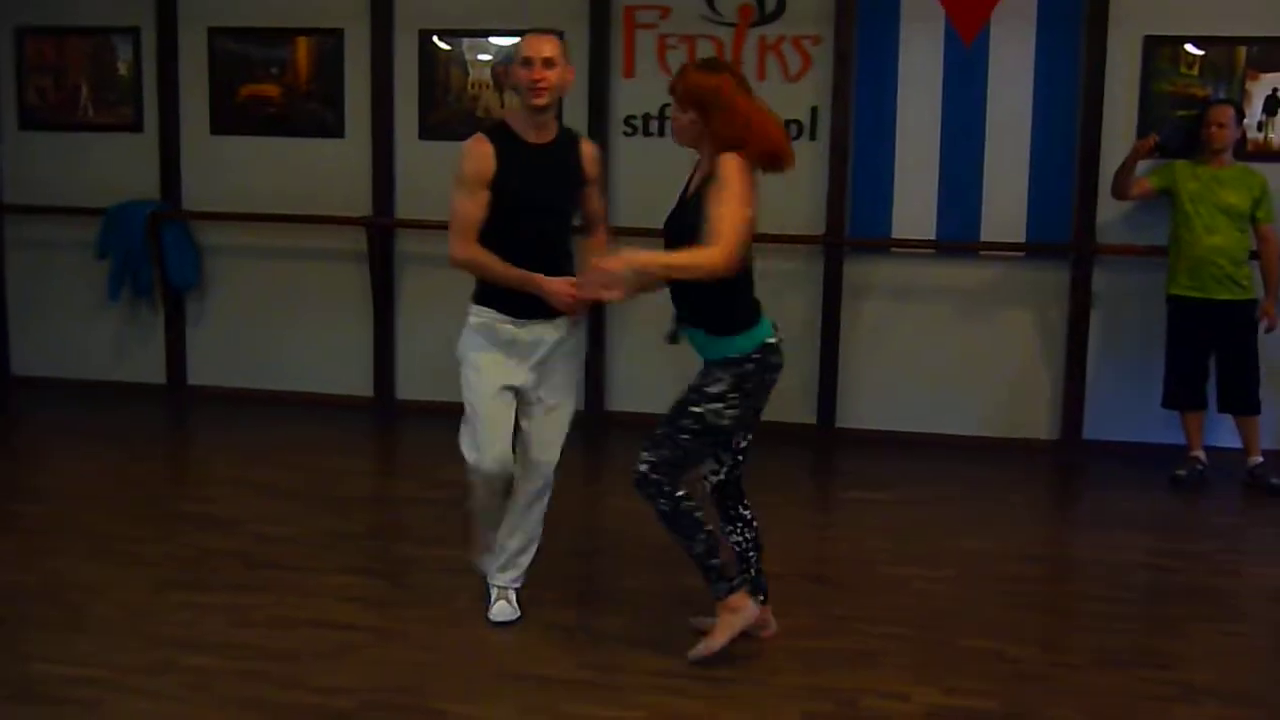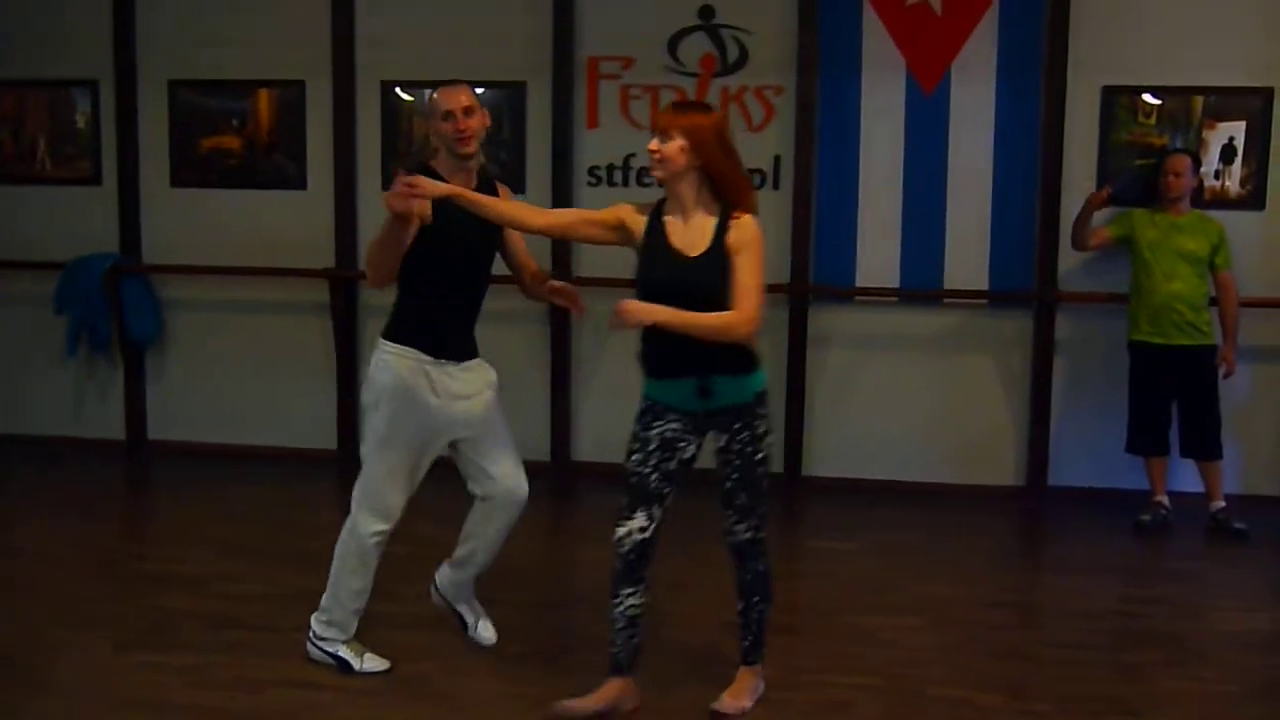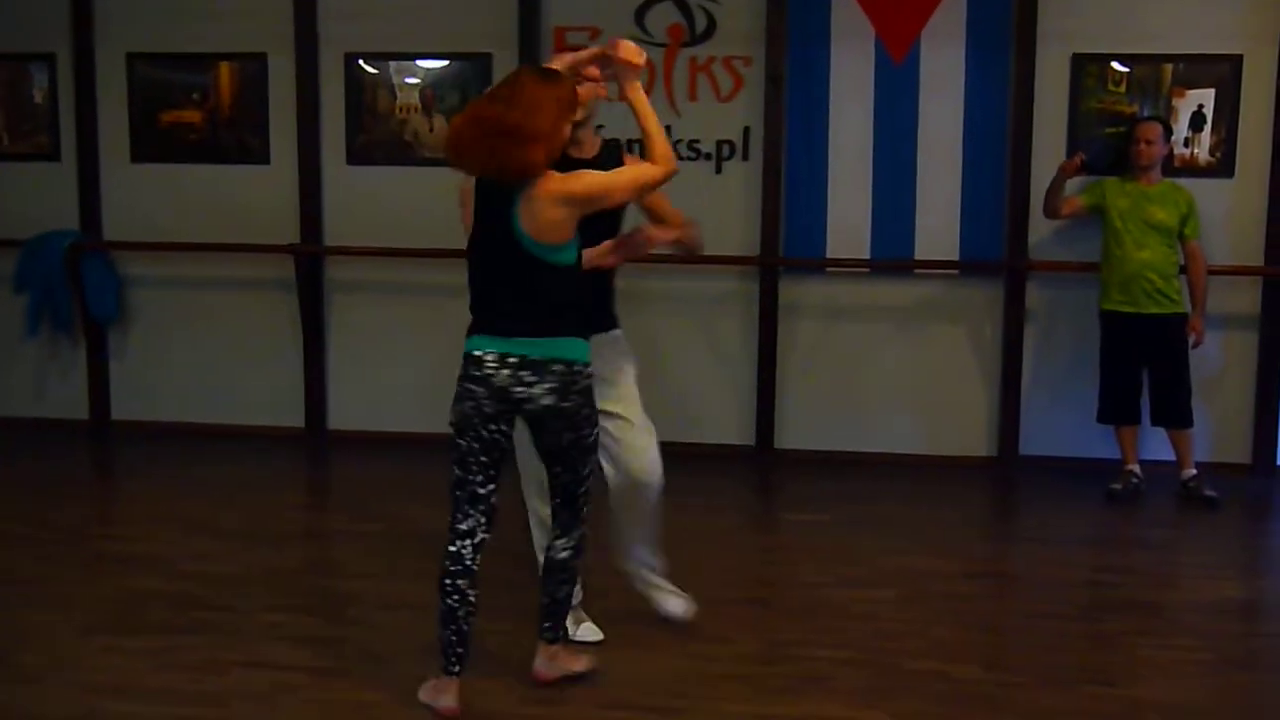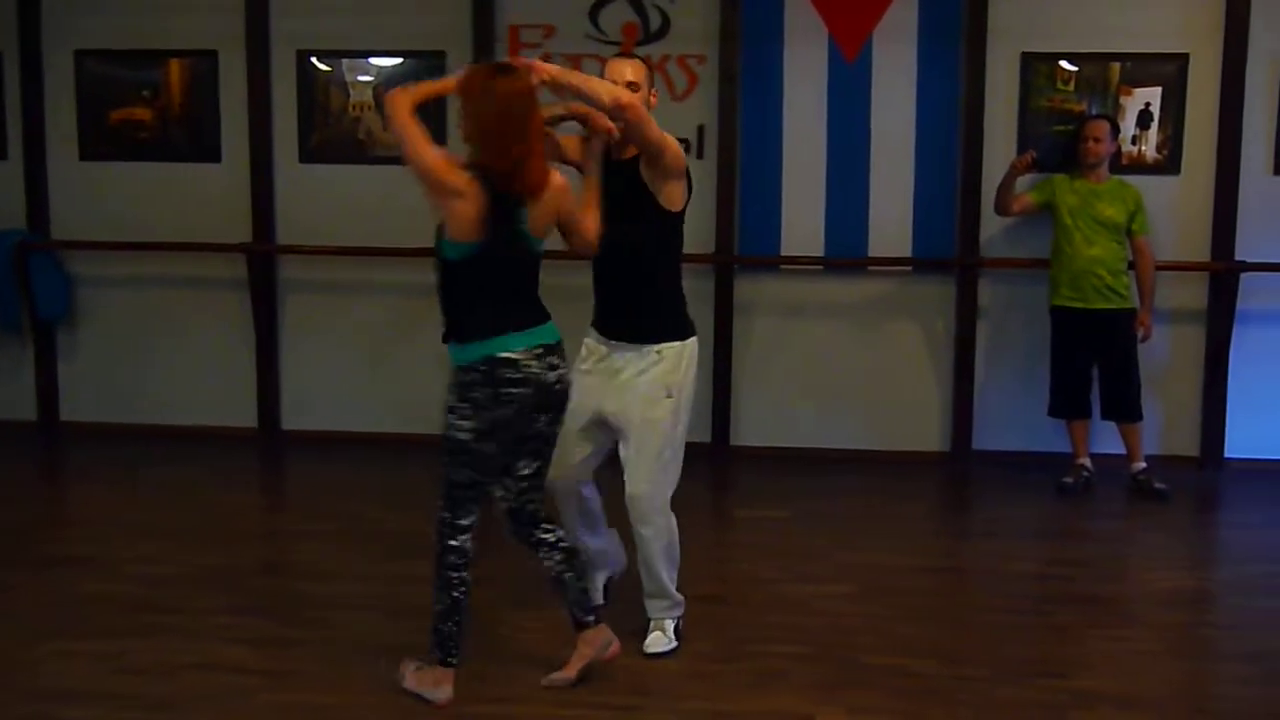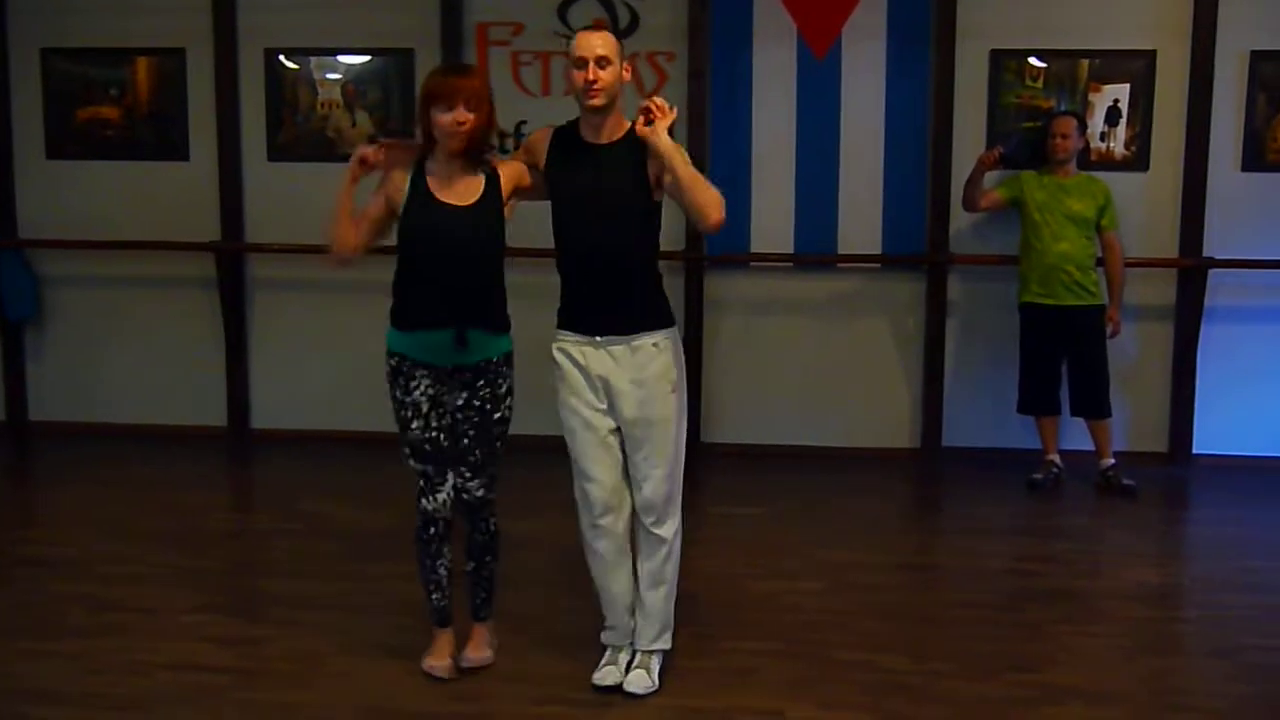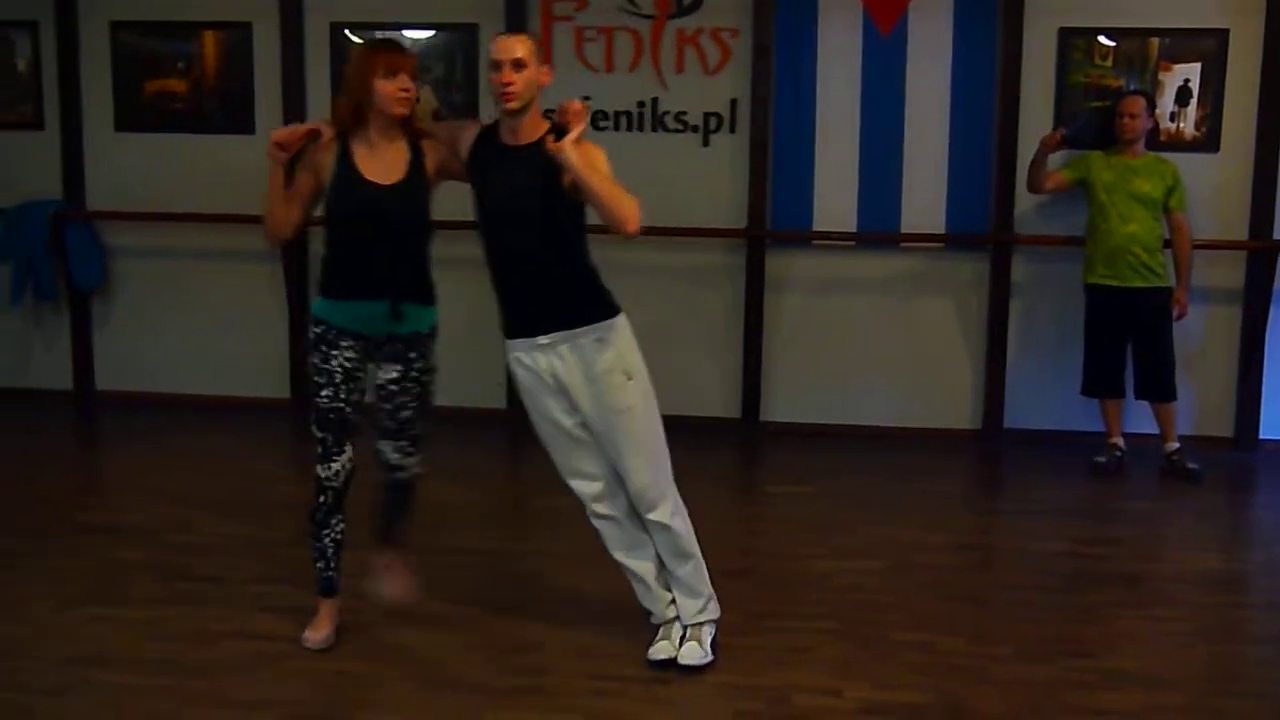
dt=0.7s
person 1, frame 1
left shoulder: (728, 169)
right shoulder: (709, 169)
left elbow: (719, 258)
left wrist: (633, 262)
right wrist: (632, 283)
left hip: (738, 359)
right hip: (738, 354)
left knee: (655, 474)
right knee: (723, 487)
left ankle: (734, 597)
right ankle: (753, 604)
person 1, frame 2
left shoulder: (740, 229)
right shoulder: (639, 222)
left elbow: (742, 326)
right elbow: (540, 221)
left wrist: (655, 314)
right wrist: (453, 192)
left hip: (735, 402)
right hip: (666, 405)
left knee: (745, 541)
right knee: (632, 540)
left ankle: (751, 669)
person 1, frame 3
left shoulder: (482, 192)
right shoulder: (559, 193)
right elbow: (663, 164)
left wrist: (597, 255)
right wrist: (633, 84)
left hip: (485, 372)
right hip: (558, 378)
left knee: (468, 523)
right knee: (572, 511)
right ankle: (552, 649)
person 1, frame 4
left shoulder: (456, 185)
right shoulder: (546, 185)
left elbow: (397, 106)
right elbow: (587, 237)
left wrist: (451, 82)
right wrist: (592, 160)
left hip: (489, 376)
right hip: (545, 364)
left knee: (456, 521)
right knee: (526, 508)
left ankle: (437, 669)
right ankle: (592, 630)
person 1, frame 5
left shoulder: (505, 178)
right shoulder: (402, 181)
right elbow: (344, 250)
right wrist: (354, 177)
left hip: (485, 361)
right hip: (417, 360)
left knee: (477, 498)
right knee: (435, 499)
left ankle: (481, 623)
right ankle: (441, 630)
person 1, frame 6
left shoulder: (429, 155)
right shoulder: (331, 151)
right elbow: (281, 232)
right wrist: (281, 159)
left hip: (409, 329)
right hip: (339, 326)
left knee: (402, 460)
right knee: (334, 467)
left ankle: (391, 549)
right ankle: (327, 601)
person 2, frame 1
left shoulder: (583, 153)
right shoulder: (483, 150)
left elbow: (596, 229)
right elbow: (461, 249)
right wrist: (538, 283)
left hip: (559, 326)
right hip: (494, 324)
left knee: (539, 461)
right knee: (488, 456)
left ankle: (504, 577)
right ankle: (492, 534)
person 2, frame 2
left shoulder: (498, 194)
right shoulder: (417, 193)
left elbow: (527, 279)
right elbow: (378, 274)
left wrist: (553, 289)
right wrist: (399, 224)
left hip: (469, 367)
right hip: (406, 365)
left knee: (508, 490)
right knee: (377, 508)
left ankle: (456, 585)
right ankle: (330, 633)
person 2, frame 3
left shoulder: (626, 166)
left elbow: (691, 239)
left wrist: (667, 237)
left hip: (603, 341)
left knee: (643, 471)
right knee: (553, 482)
left ankle: (647, 572)
right ankle: (562, 602)
person 2, frame 4
left shoulder: (662, 162)
right shoulder: (594, 156)
left elbow: (637, 111)
left wrist: (555, 72)
left hip: (662, 354)
right hip: (601, 347)
left knee: (646, 494)
right knee: (564, 477)
left ankle: (665, 611)
right ankle: (601, 558)
person 2, frame 5
left shoulder: (651, 150)
right shoulder: (544, 146)
left elbow: (711, 218)
left wrist: (663, 145)
left hip: (648, 345)
right hip: (576, 347)
left knee: (656, 502)
right knee: (599, 500)
left ankle: (652, 642)
right ankle: (618, 635)
person 2, frame 6
left shoulder: (571, 150)
right shoulder: (472, 143)
left elbow: (628, 222)
left wrist: (568, 155)
left hip: (594, 335)
right hip: (528, 348)
left knee: (648, 483)
right knee: (596, 491)
left ankle: (699, 612)
right ankle: (667, 612)
person 3, frame 1
right shoulder: (1177, 172)
right elbow: (1122, 192)
right wrist: (1133, 158)
left hip: (1237, 299)
right hip: (1186, 297)
left knee: (1243, 384)
right knee: (1187, 381)
right ankle: (1196, 456)
person 3, frame 2
left shoulder: (1210, 229)
right shoulder: (1136, 221)
left elbow: (1226, 288)
right elbow: (1082, 243)
left wrist: (1229, 343)
right wrist: (1088, 209)
left hip: (1197, 344)
right hip: (1148, 343)
left knee: (1204, 428)
right knee: (1150, 426)
left ankle: (1218, 506)
right ankle: (1160, 502)
person 3, frame 3
left shoulder: (1181, 197)
right shoulder: (1108, 189)
left elbow: (1195, 257)
right elbow: (1054, 211)
left wrist: (1198, 313)
right wrist: (1061, 177)
left hip: (1168, 313)
right hip: (1119, 312)
left knee: (1175, 397)
right knee: (1121, 396)
left ankle: (1189, 475)
right ankle: (1131, 471)
person 3, frame 4
left shoulder: (1128, 195)
right shoulder: (1057, 187)
left elbow: (1143, 254)
right elbow: (1005, 208)
left wrist: (1146, 308)
right wrist: (1012, 175)
left hip: (1116, 308)
right hip: (1068, 308)
left knee: (1125, 391)
right knee: (1072, 390)
left ankle: (1138, 468)
right ankle: (1082, 465)
person 3, frame 5
left shoulder: (1097, 190)
right shoulder: (1025, 183)
left elbow: (1112, 249)
right elbow: (973, 204)
left wrist: (1115, 304)
right wrist: (979, 171)
left hip: (1086, 305)
right hip: (1037, 304)
left knee: (1093, 388)
right knee: (1041, 387)
left ankle: (1107, 465)
right ankle: (1052, 461)
person 3, frame 6
left shoulder: (1166, 171)
right shoulder: (1092, 164)
left elbow: (1181, 231)
right elbow: (1039, 186)
left wrist: (1183, 286)
right wrist: (1042, 153)
left hip: (1152, 287)
right hip: (1103, 285)
left knee: (1159, 371)
right knee: (1106, 369)
left ankle: (1172, 449)
right ankle: (1115, 445)
